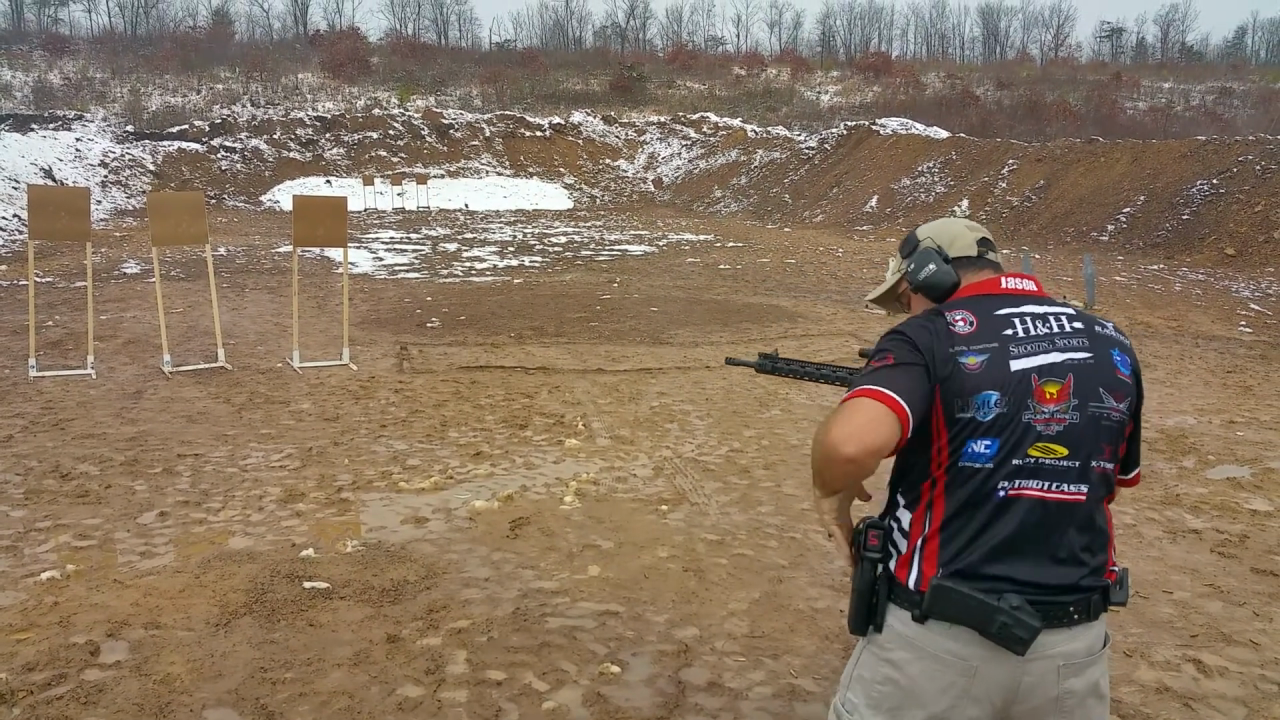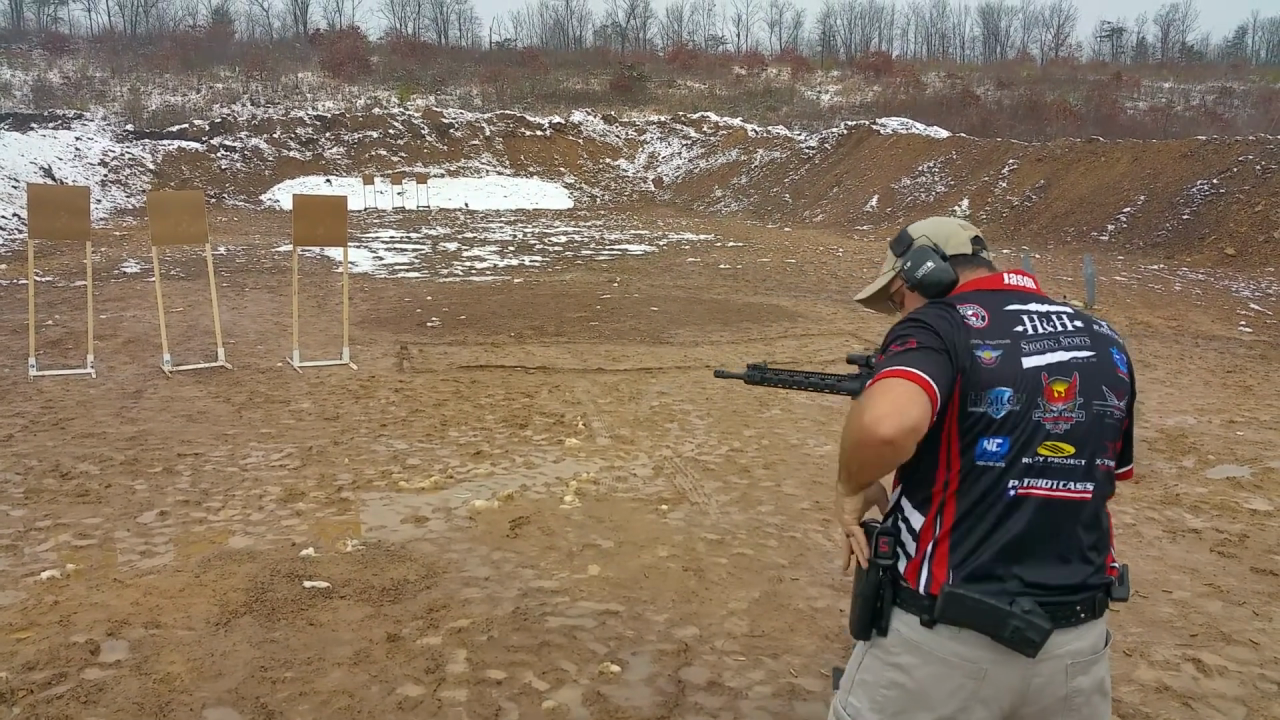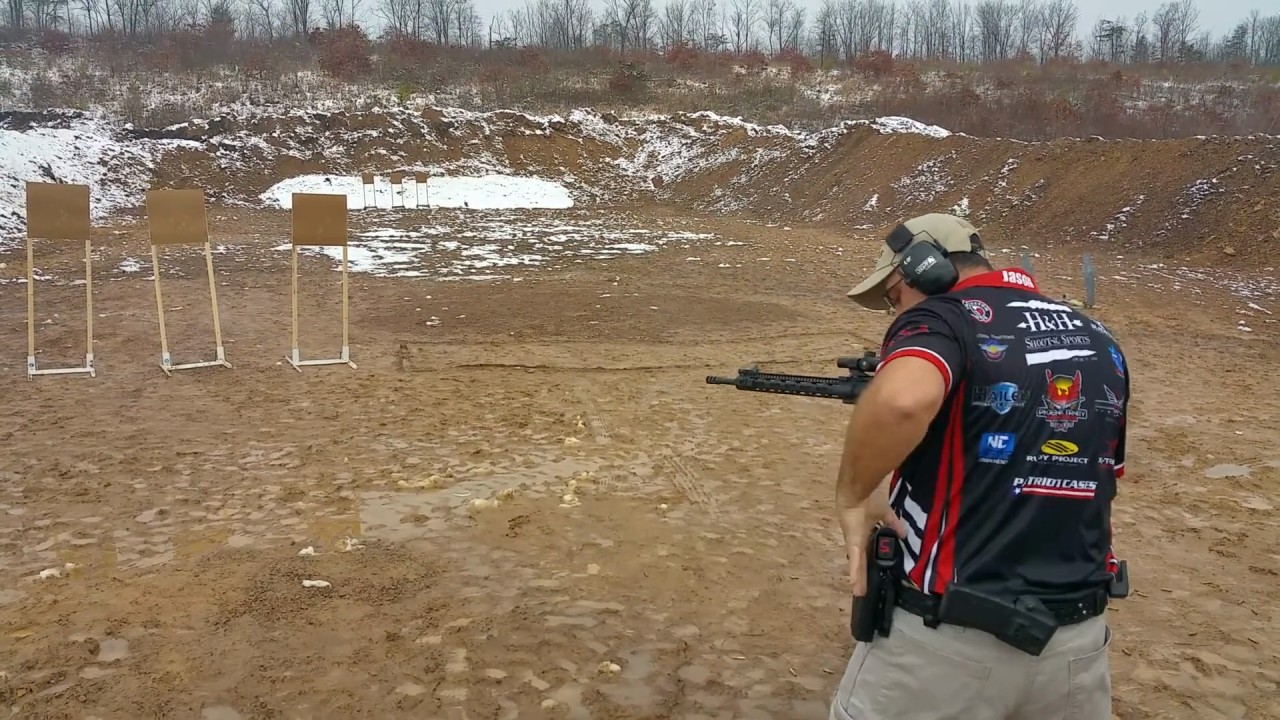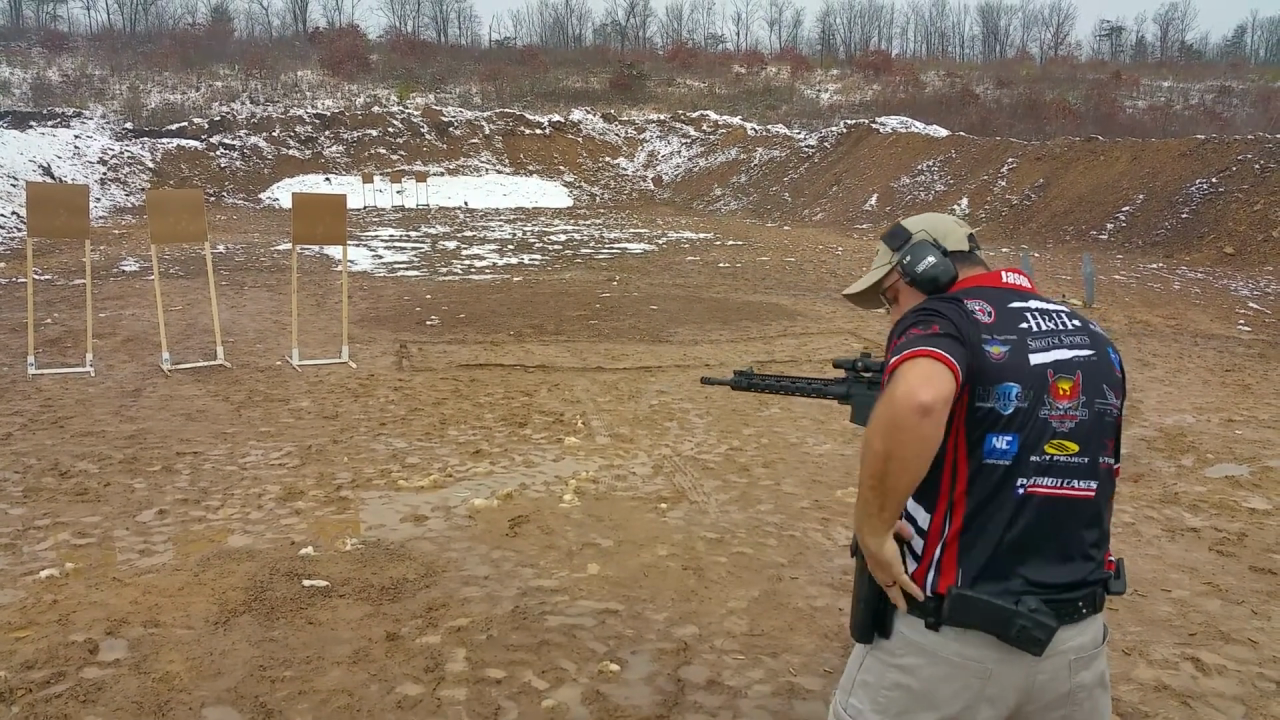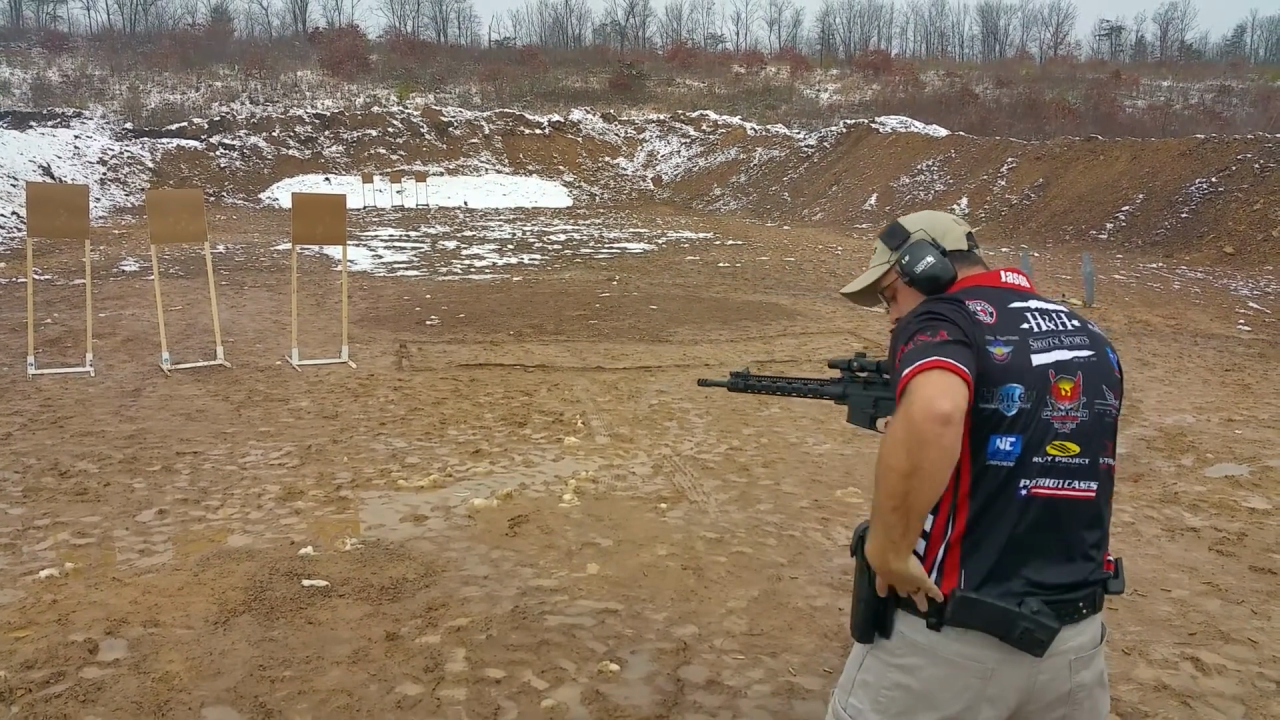
dt=0.1s
person 1, frame 1
left shoulder: (928, 337)
right shoulder: (1110, 343)
left elbow: (850, 444)
left wrist: (835, 492)
left hip: (937, 639)
right hip: (1070, 642)
person 1, frame 2
left shoulder: (935, 326)
right shoulder: (1103, 341)
left elbow: (887, 425)
left wrist: (852, 487)
left hip: (941, 639)
right hip: (1073, 642)
person 1, frame 3
left shoulder: (938, 319)
right shoulder: (1098, 340)
left elbow: (902, 399)
left wrist: (853, 497)
left hip: (944, 638)
right hip: (1073, 640)
person 1, frame 4
left shoulder: (939, 319)
right shoulder: (1094, 340)
left elbow: (918, 401)
left wrist: (871, 527)
left hip: (942, 637)
right hip: (1072, 638)
person 1, frame 5
left shoulder: (941, 321)
right shoulder: (1092, 340)
left elbow: (934, 411)
left wrist: (889, 546)
left hip: (944, 637)
right hip: (1071, 637)
